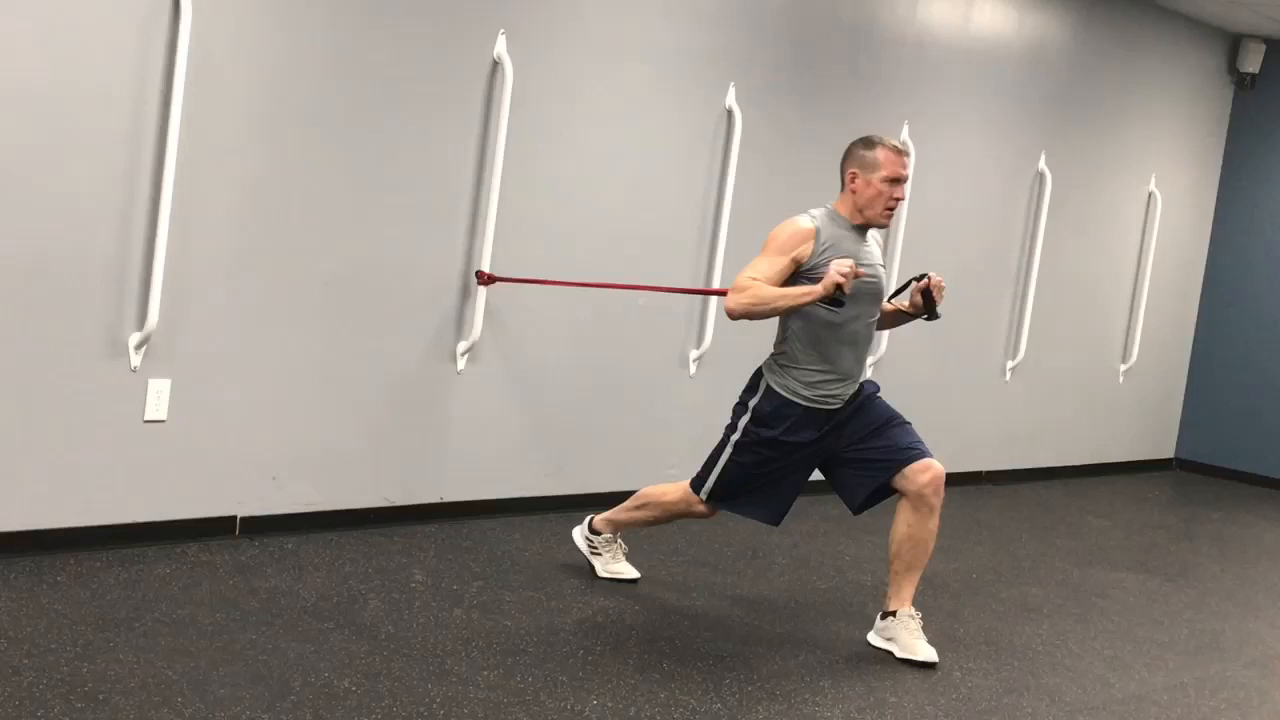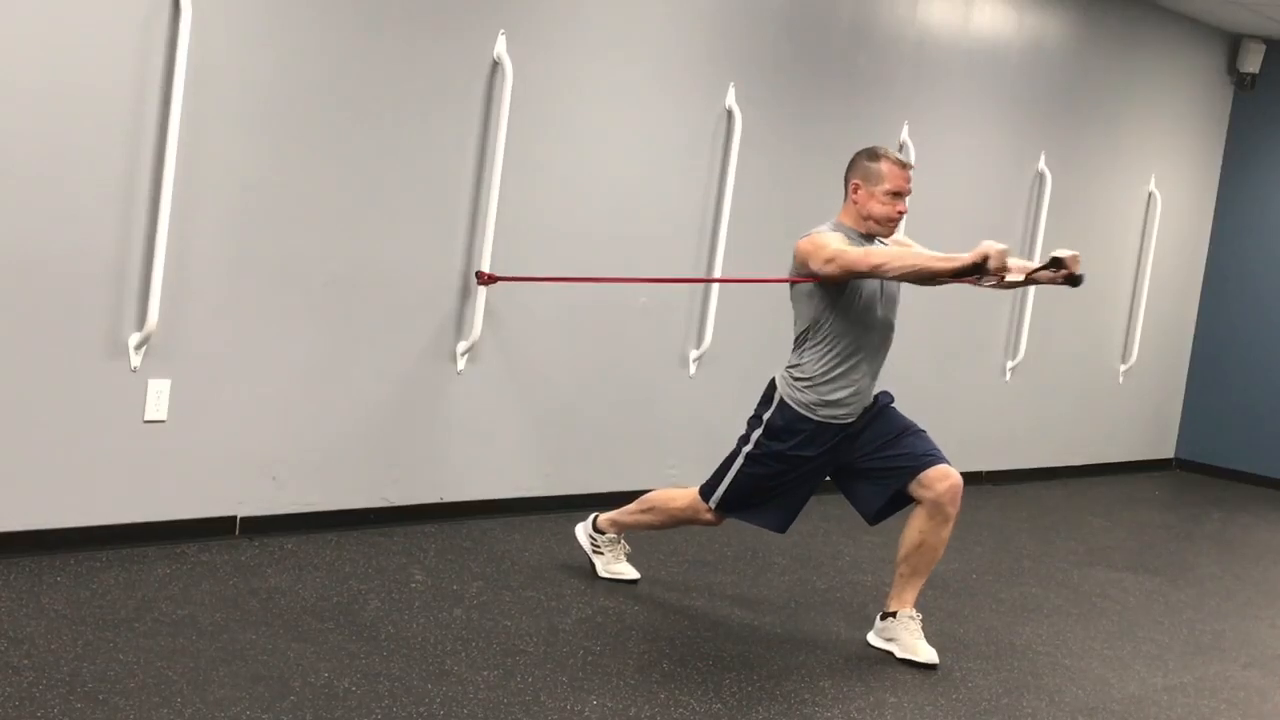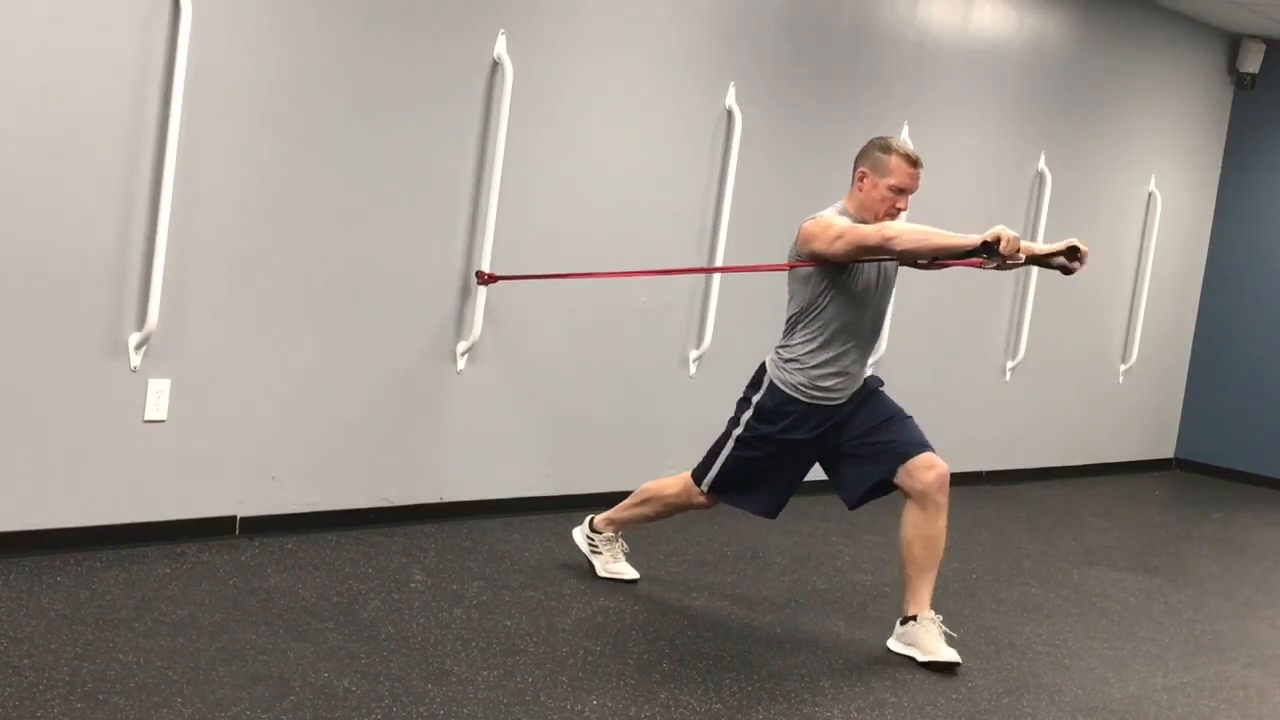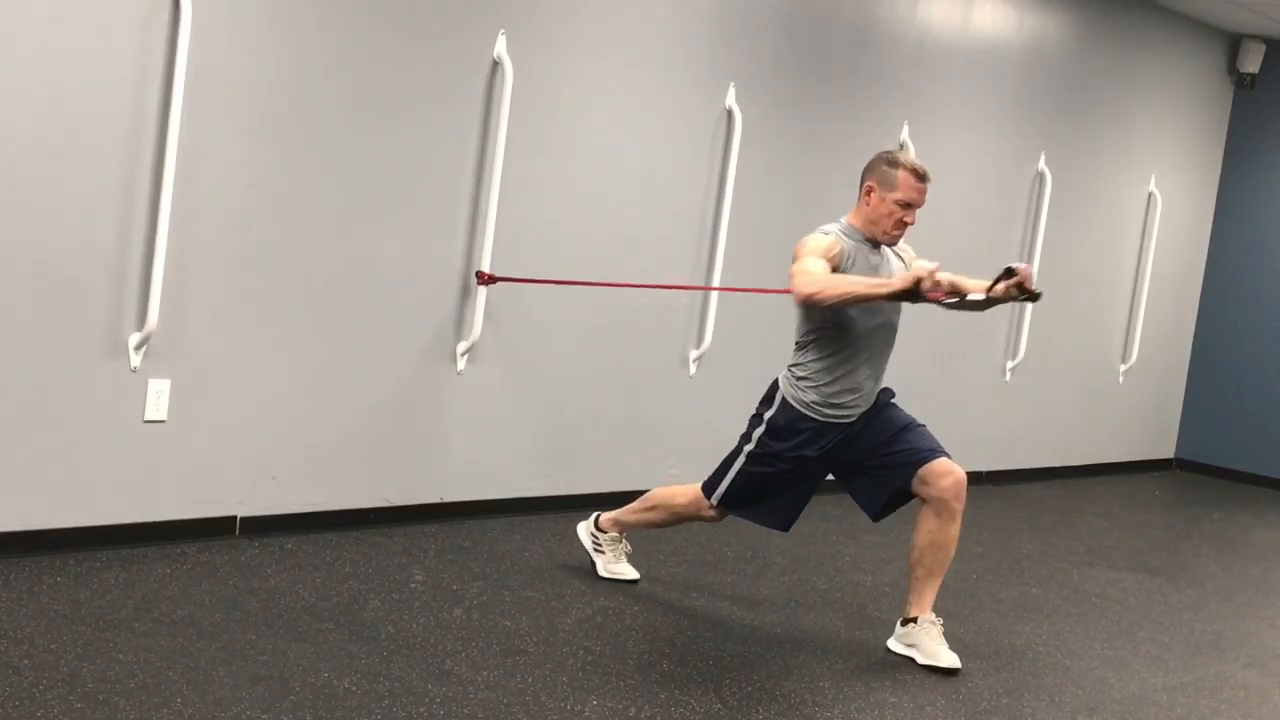
dt=0.7s
person 1, frame 1
left shoulder: (869, 242)
right shoulder: (803, 232)
right elbow: (739, 302)
left wrist: (910, 309)
right wrist: (819, 290)
left hip: (850, 402)
right hip: (784, 404)
left knee: (926, 480)
right knee: (702, 500)
left ankle: (896, 619)
right ankle: (599, 531)
person 1, frame 2
left shoulder: (896, 247)
right shoulder: (820, 245)
left elbow: (968, 270)
right elbow: (879, 266)
left wrist: (1038, 271)
right wrist: (970, 259)
left hip: (862, 414)
right hip: (798, 415)
left knee: (943, 488)
right knee: (709, 508)
left ankle: (896, 620)
right ankle: (602, 529)
person 1, frame 3
left shoulder: (892, 233)
right shoulder: (821, 230)
left elbow: (949, 251)
right elbow: (885, 240)
left wrist: (1040, 251)
right wrist: (979, 240)
left hip: (852, 397)
right hip: (786, 399)
left knee: (930, 479)
right knee: (703, 492)
left ankle: (916, 623)
right ankle: (601, 529)
person 1, frame 4
left shoulder: (894, 252)
right shoulder: (822, 244)
left elbow: (953, 286)
right elbow: (809, 289)
left wrist: (1001, 288)
right wrist: (893, 286)
left hip: (867, 412)
right hip: (802, 415)
left knee: (947, 484)
right knee: (710, 505)
left ankle: (916, 625)
right ankle: (606, 527)
